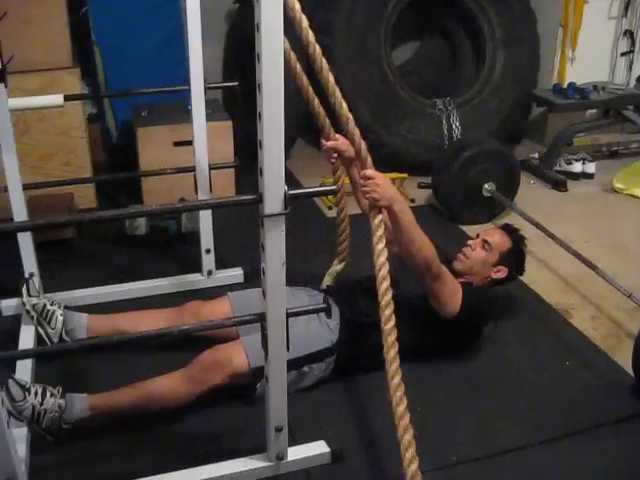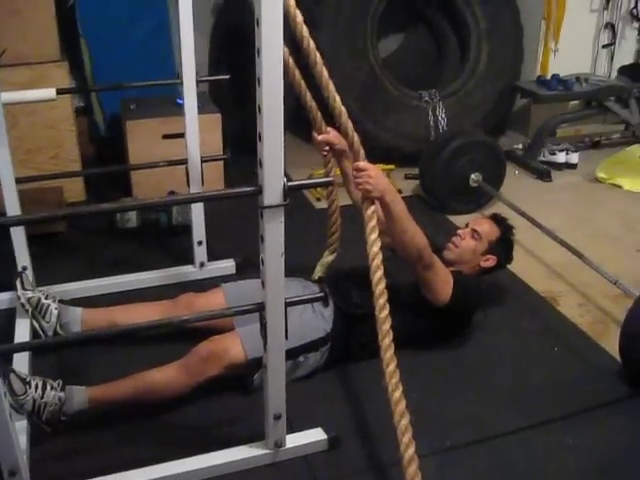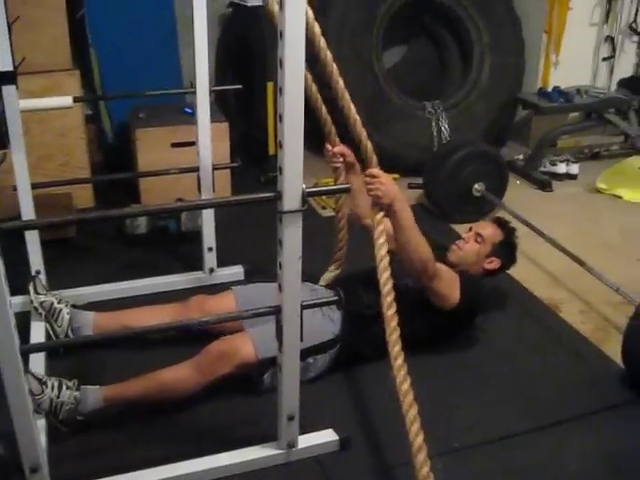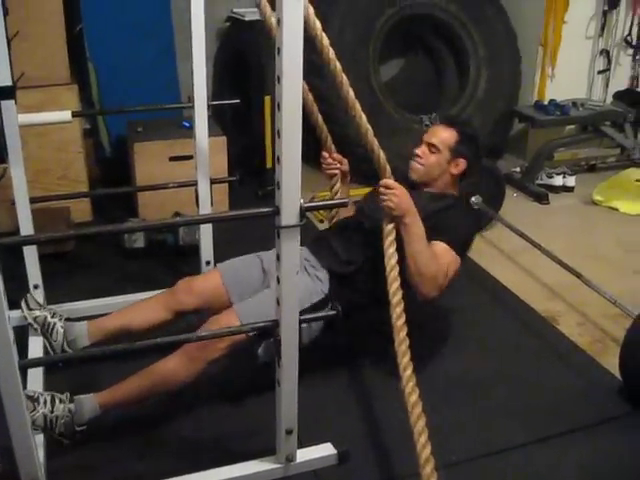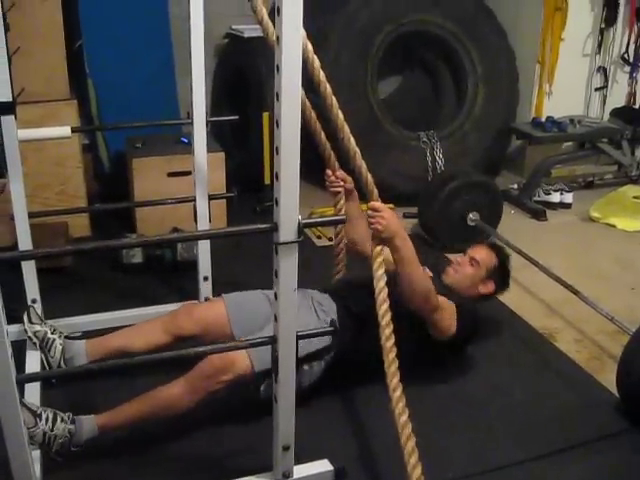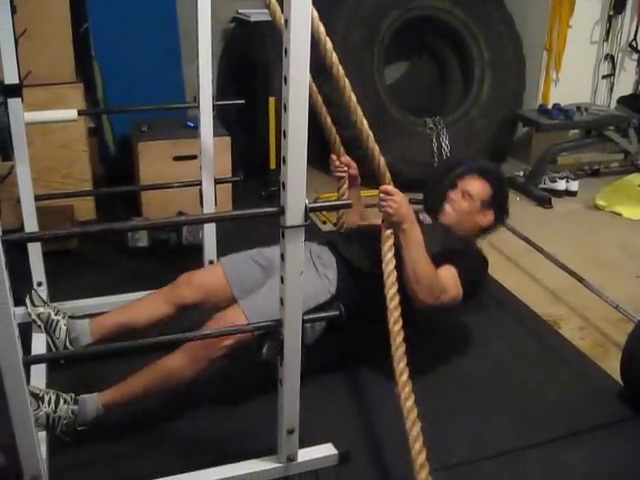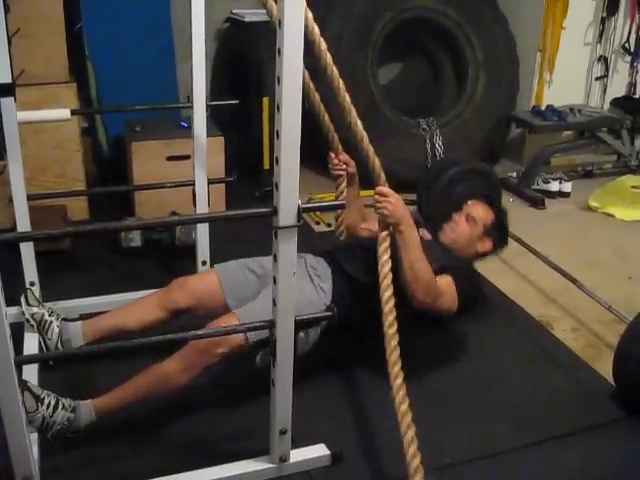
dt=0.7s
person 1, frame 1
left shoulder: (468, 308)
right shoulder: (445, 275)
left elbow: (427, 270)
right elbow: (388, 233)
left wrist: (396, 203)
right wrist: (353, 165)
left hip: (338, 338)
right hip: (324, 301)
left knee: (212, 367)
right knee: (195, 312)
left ankle: (66, 409)
right ankle: (70, 326)
person 1, frame 2
left shoulder: (459, 296)
right shoulder: (434, 263)
left elbow: (418, 258)
right elbow: (375, 219)
left wrist: (389, 193)
right wrist: (343, 156)
left hip: (332, 328)
right hip: (316, 291)
left knee: (211, 357)
right knee: (189, 304)
left ankle: (65, 400)
right ankle: (65, 320)
person 1, frame 3
left shoulder: (464, 294)
right shoulder: (438, 261)
left elbow: (424, 271)
right elbow: (371, 223)
left wrist: (398, 203)
right wrist: (352, 170)
left hip: (341, 328)
right hip: (323, 295)
left knee: (220, 356)
right knee: (199, 307)
left ankle: (81, 401)
right ankle: (78, 323)
person 1, frame 4
left shoulder: (454, 217)
right shoulder: (407, 183)
left elbow: (428, 285)
left wrist: (409, 216)
right wrist: (341, 181)
left hip: (326, 287)
right hip: (303, 256)
left knee: (211, 339)
right knee: (185, 292)
left ankle: (79, 410)
right ankle: (73, 336)
person 1, frame 5
left shoulder: (457, 315)
right shoulder: (431, 269)
left elbow: (422, 304)
right elbow: (363, 245)
left wrist: (400, 239)
right wrist: (352, 198)
left hip: (331, 333)
right hip: (313, 300)
left knee: (213, 371)
right knee: (187, 318)
left ankle: (78, 430)
right ankle: (72, 354)
person 1, frame 6
left shoulder: (467, 259)
right shoulder: (426, 215)
left elbow: (424, 292)
left wrist: (408, 225)
right wrist: (352, 185)
left hip: (331, 283)
right hip: (309, 252)
left knee: (214, 337)
right knee: (188, 286)
left ankle: (82, 409)
right ankle: (74, 333)
person 1, frame 7
left shoulder: (462, 278)
right shoulder: (428, 232)
left elbow: (424, 295)
right elbow: (358, 232)
left wrist: (405, 226)
right wrist: (352, 182)
left hip: (326, 294)
right hip: (306, 263)
left knee: (207, 345)
right knee: (180, 290)
left ankle: (76, 415)
right ankle: (69, 335)
